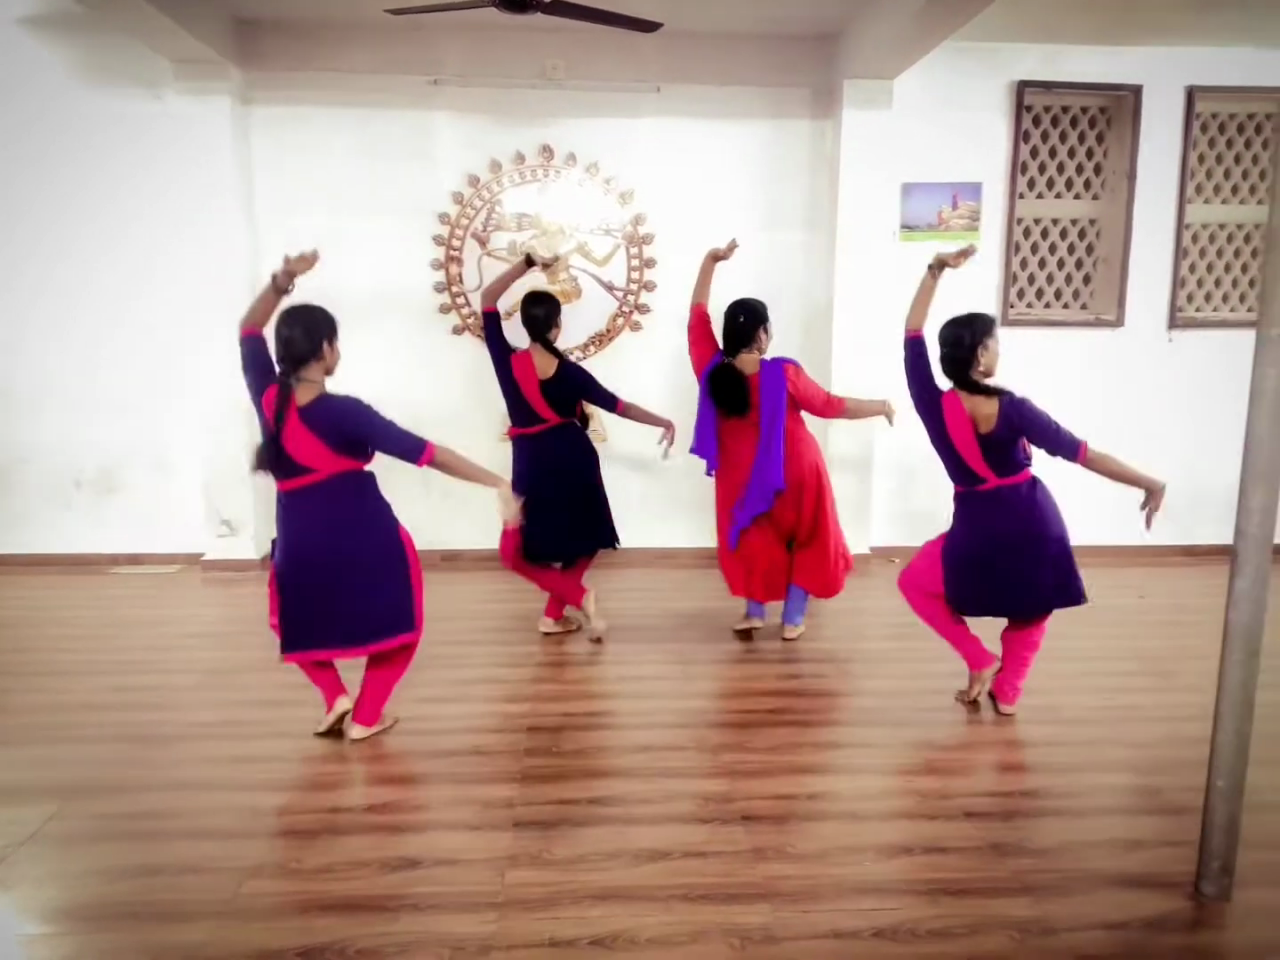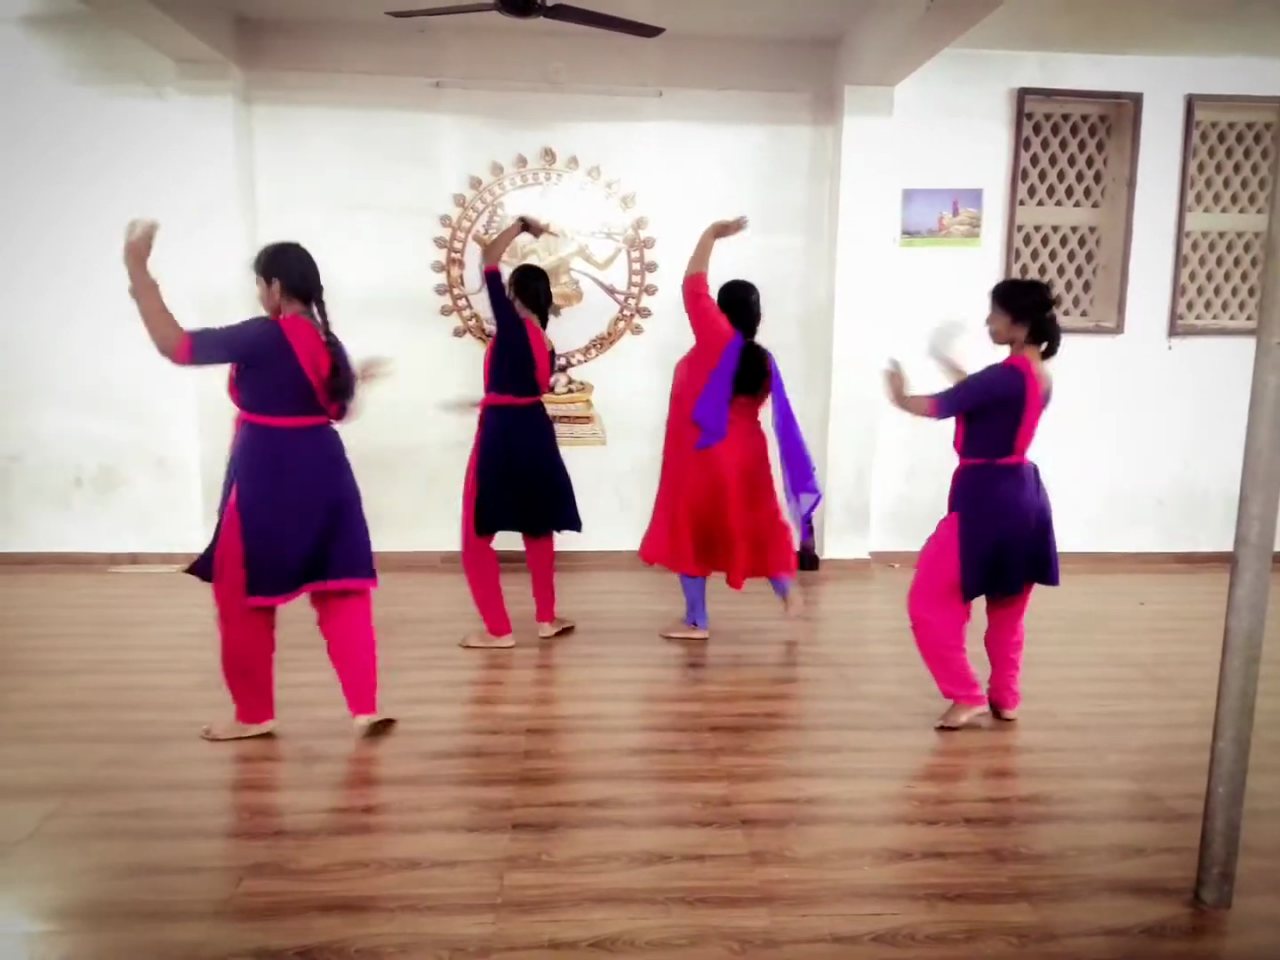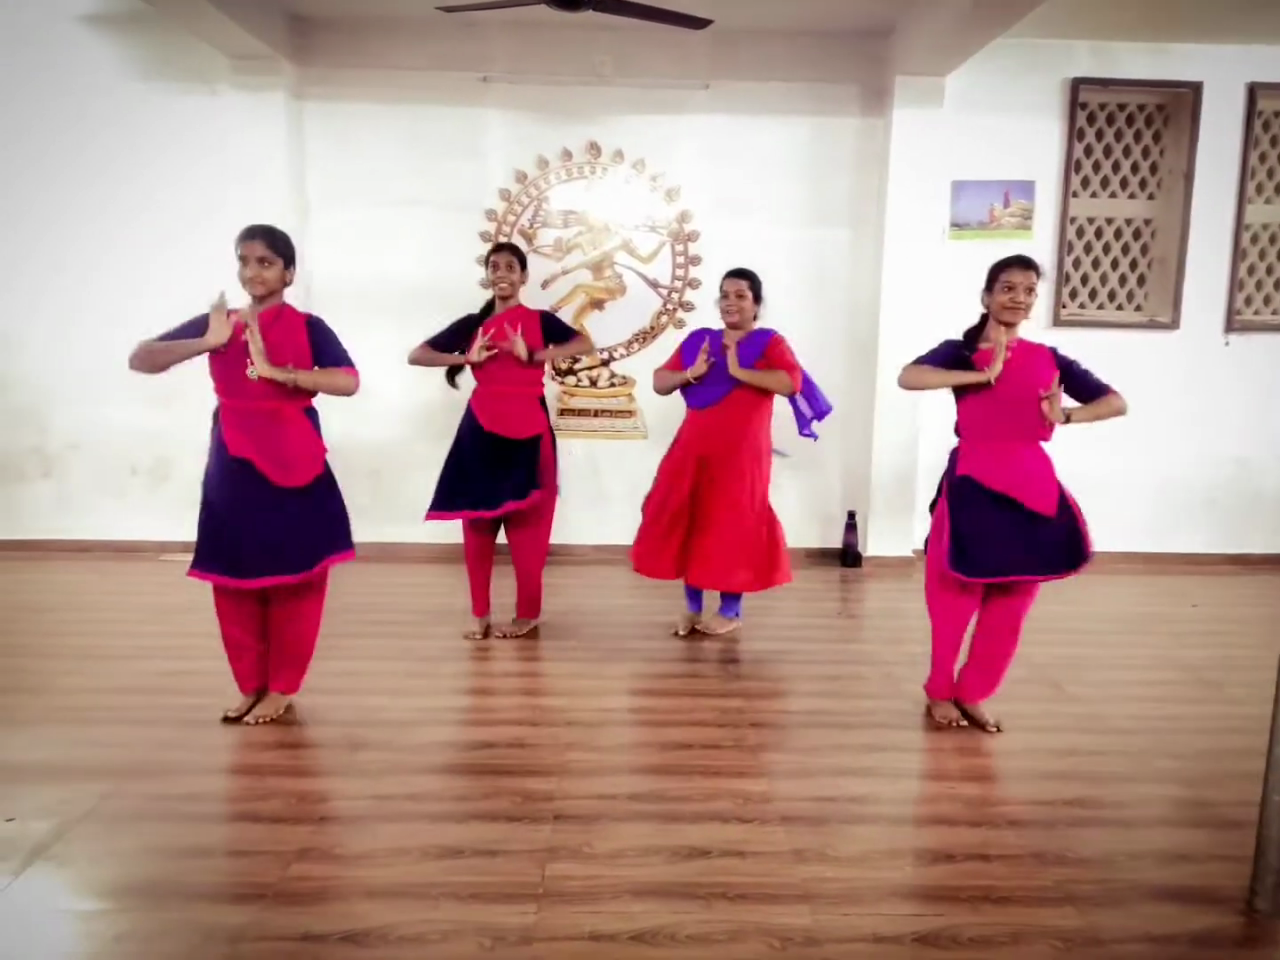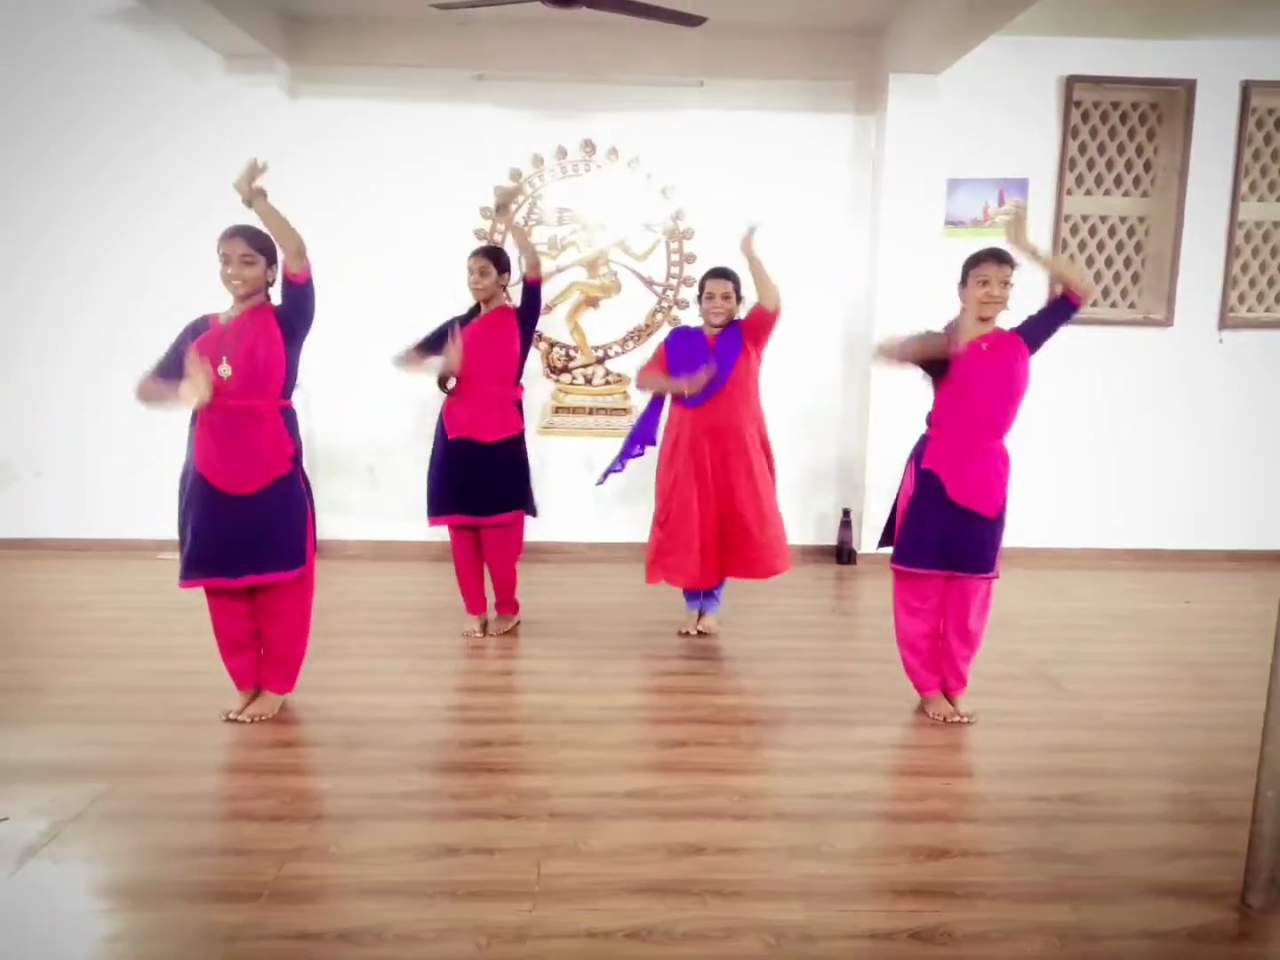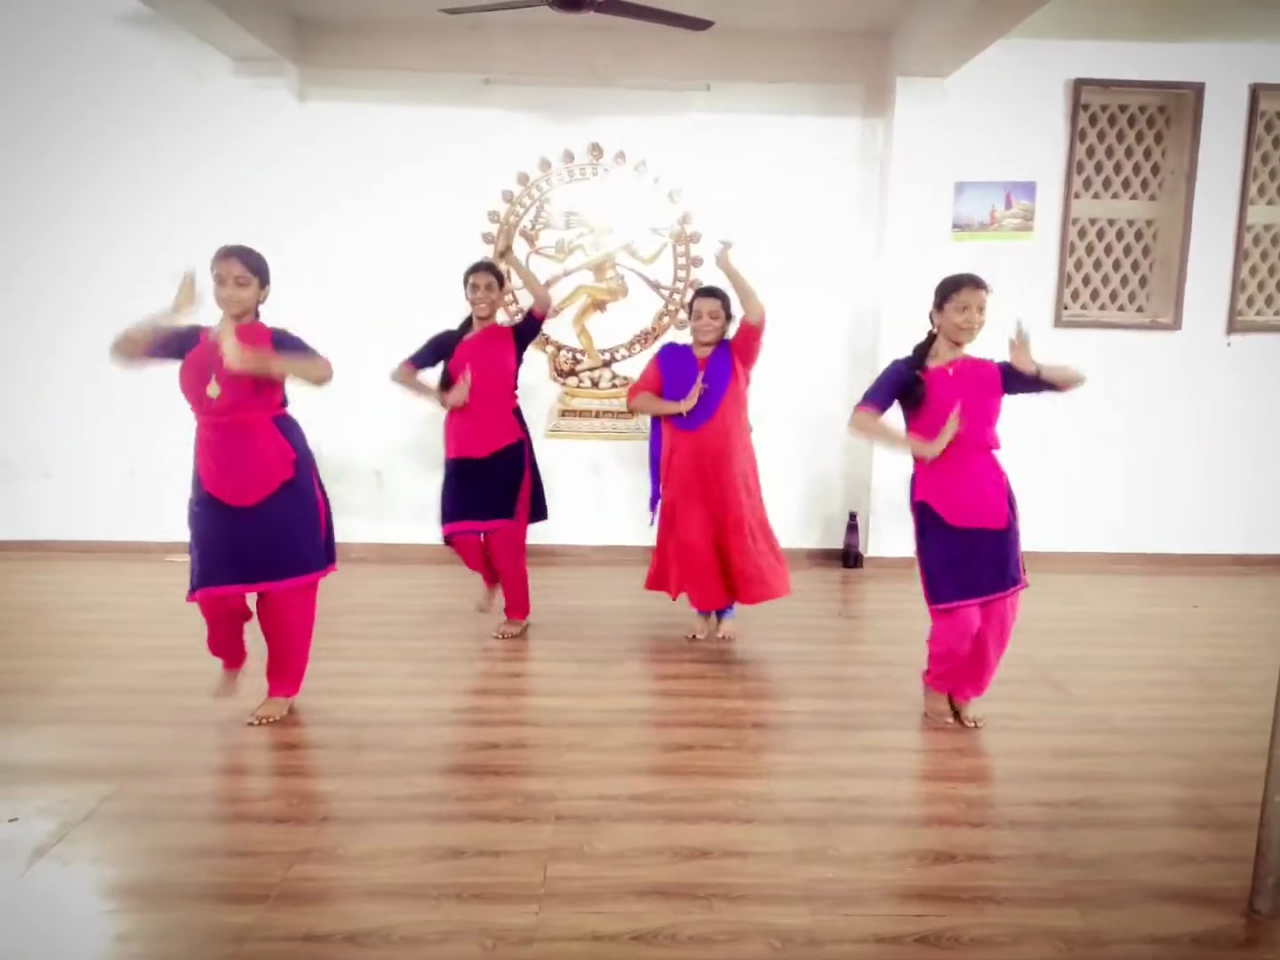
dt=0.5s
person 1, frame 1
left shoulder: (267, 399)
right shoulder: (343, 412)
left elbow: (249, 331)
right elbow: (425, 453)
left wrist: (282, 280)
right wrist: (498, 484)
left hip: (300, 537)
right hip: (364, 530)
left knee: (297, 622)
right knee: (396, 625)
left ankle: (335, 697)
right ankle: (366, 716)
person 1, frame 2
left shoulder: (263, 334)
right shoulder: (328, 344)
left elbow: (177, 347)
left wrist: (137, 268)
right wrist: (353, 381)
left hip: (267, 480)
right hip: (324, 478)
left knee: (246, 602)
right knee: (342, 595)
left ankle: (255, 714)
right ankle: (365, 707)
person 1, frame 3
left shoulder: (308, 328)
right shoulder: (216, 322)
left elbow: (348, 382)
right elbow: (141, 359)
left wrist: (274, 371)
right wrist: (205, 342)
left hip: (295, 467)
right hip: (233, 469)
left knee: (295, 582)
right knee: (235, 581)
left ankle: (282, 687)
right ankle: (251, 687)
person 1, frame 4
left shoulder: (286, 321)
right shoulder: (199, 331)
left elbow: (298, 256)
right elbow: (149, 387)
left wrist: (255, 200)
right wrist: (183, 392)
left hip: (273, 471)
right hip: (211, 474)
left knee: (278, 582)
right knee: (224, 583)
left ankle: (276, 687)
right ankle: (247, 684)
person 1, frame 5
left shoulder: (272, 342)
right shoulder: (192, 340)
left elbow: (322, 371)
right elbow: (123, 349)
left wrist: (254, 360)
right wrist: (171, 316)
left hip: (280, 480)
right hip: (216, 485)
left knee: (285, 592)
right knee: (218, 595)
left ankle: (283, 689)
right ankle: (232, 658)
person 2, frame 1
left shoulder: (932, 406)
right shoulder: (1011, 410)
left elbow: (913, 335)
right elbow: (1082, 455)
left wrist: (935, 271)
right wrist: (1149, 484)
left hip: (977, 528)
right hip: (1032, 523)
left knee: (915, 583)
right knee: (1029, 612)
left ankle: (980, 660)
right ankle: (1006, 692)
person 2, frame 2
left shoulder: (1005, 376)
right shoulder: (1037, 373)
left elbow: (933, 407)
left wrist: (899, 390)
right wrist: (953, 367)
left hip: (985, 500)
right hip: (1024, 498)
left knee: (930, 602)
right knee: (1007, 607)
left ankle: (967, 695)
right ankle: (1006, 697)
person 2, frame 3
left shoulder: (1049, 359)
right shoulder: (959, 350)
left elbow: (1116, 401)
right elbow: (908, 377)
left wrist: (1068, 414)
right wrist: (981, 376)
left hip: (1031, 484)
right hip: (971, 481)
left knee: (1011, 601)
right knee: (955, 596)
left ankle: (974, 693)
right ankle: (940, 692)
person 2, frame 4
left shoulder: (1020, 342)
right shoulder: (942, 347)
left elbow: (1080, 291)
right elbow: (888, 350)
left wrist: (1028, 249)
right wrist: (944, 343)
left hip: (987, 477)
right hip: (935, 472)
left knee: (970, 592)
right knee: (922, 589)
left ankle: (954, 687)
right ankle: (929, 689)
person 2, frame 5
left shoulder: (994, 374)
right shoulder: (908, 373)
left elbow: (1073, 379)
right elbow: (862, 419)
left wrist: (1031, 367)
right wrist: (923, 448)
left hip: (992, 498)
right hip: (937, 502)
left knee: (996, 612)
right knee: (961, 614)
left ankle: (965, 693)
right ankle: (936, 686)
person 3, frame 1
left shoulder: (506, 362)
right shoulder: (570, 373)
left elbow: (487, 299)
right elbow: (617, 406)
left wrist: (526, 263)
right wrist: (662, 421)
left hip: (532, 463)
right hip: (574, 457)
left knee: (519, 553)
right knee: (582, 540)
left ankle: (579, 599)
right ankle: (553, 616)
person 3, frame 2
left shoulder: (511, 327)
right shoulder: (546, 343)
left elbow: (488, 260)
left wrist: (521, 227)
right wrist: (481, 401)
left hip: (500, 434)
right hip: (535, 433)
left knee: (477, 538)
right knee: (537, 529)
left ankle: (498, 629)
right ankle: (547, 618)
person 3, frame 3
left shoulder: (540, 321)
right shoulder: (472, 324)
left elbow: (585, 346)
right elbow: (416, 355)
left wrist: (536, 357)
right wrist: (465, 358)
left hip: (529, 430)
right hip: (482, 429)
left knee: (527, 525)
right knee: (477, 524)
left ankle: (527, 613)
right ankle: (480, 614)
person 3, frame 4
left shoulder: (520, 319)
right shoulder: (456, 326)
left elbow: (534, 267)
right elbow: (405, 358)
left wrist: (506, 216)
right wrist: (441, 363)
left hip: (502, 435)
right hip: (457, 435)
left knee: (500, 527)
right knee: (462, 526)
left ankle: (507, 609)
right ankle: (474, 611)
person 3, frame 5
left shoulder: (514, 338)
right shoulder: (448, 341)
left elbow: (543, 303)
right elbow: (401, 374)
left wrist: (510, 260)
right wrist: (442, 397)
left hip: (506, 446)
right hip: (462, 449)
left knee: (505, 534)
right knee: (460, 531)
left ankle: (517, 613)
right ankle: (489, 579)
person 4, frame 1
left shoulder: (709, 370)
right shoulder: (783, 376)
left elbow: (698, 317)
right elbow: (831, 406)
left wrist: (710, 263)
right wrist: (880, 409)
left hip: (738, 475)
right hip: (793, 472)
left knee: (751, 539)
right knee: (805, 540)
left ankle: (754, 611)
right ankle: (791, 620)
person 4, frame 2
left shoulder: (718, 342)
right shoulder: (764, 363)
left elbow: (693, 284)
left wrist: (714, 232)
left hip: (698, 458)
right hip: (745, 457)
left knee: (687, 533)
right knee: (754, 527)
left ankle: (696, 622)
right ankle: (785, 587)
person 4, frame 3
left shoulder: (770, 343)
right shoulder: (699, 340)
left elbow: (794, 382)
right elbow: (660, 382)
left wrist: (744, 374)
right wrist: (690, 372)
left hip: (742, 454)
right hip: (692, 450)
left knee: (732, 527)
right knee: (686, 523)
left ankle: (730, 612)
right ankle: (692, 608)
person 4, frame 4
left shoulder: (748, 336)
right shoulder: (679, 339)
left elbow: (772, 305)
right elbow: (646, 378)
left wrist: (750, 255)
right wrist: (682, 384)
left hip: (737, 451)
right hip: (687, 450)
left knee: (729, 526)
right knee: (686, 526)
left ankle: (711, 607)
right ankle: (692, 606)
person 4, frame 5
left shoulder: (738, 357)
right shoulder: (669, 358)
left elbow: (757, 316)
right elbow: (636, 398)
left wrist: (728, 268)
right wrist: (678, 406)
left hip: (729, 468)
right hip: (684, 470)
left knee: (733, 540)
right knee: (691, 543)
left ankle: (726, 613)
right ankle: (702, 611)
